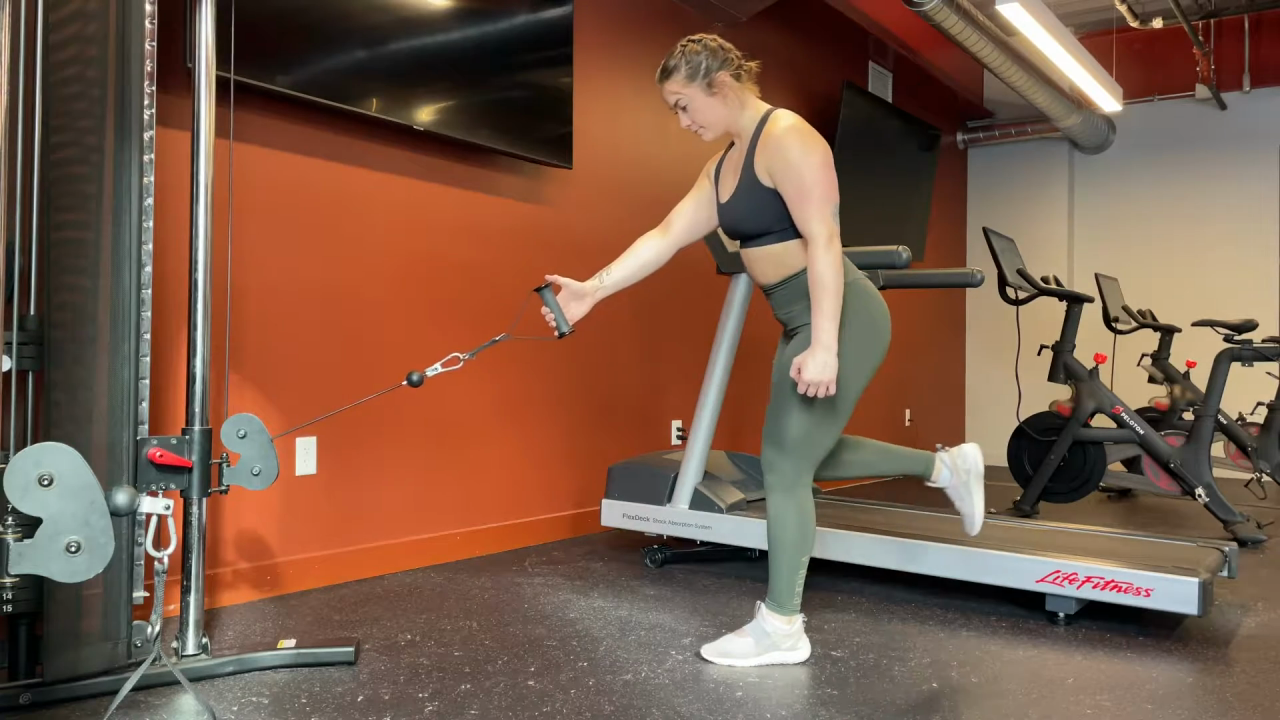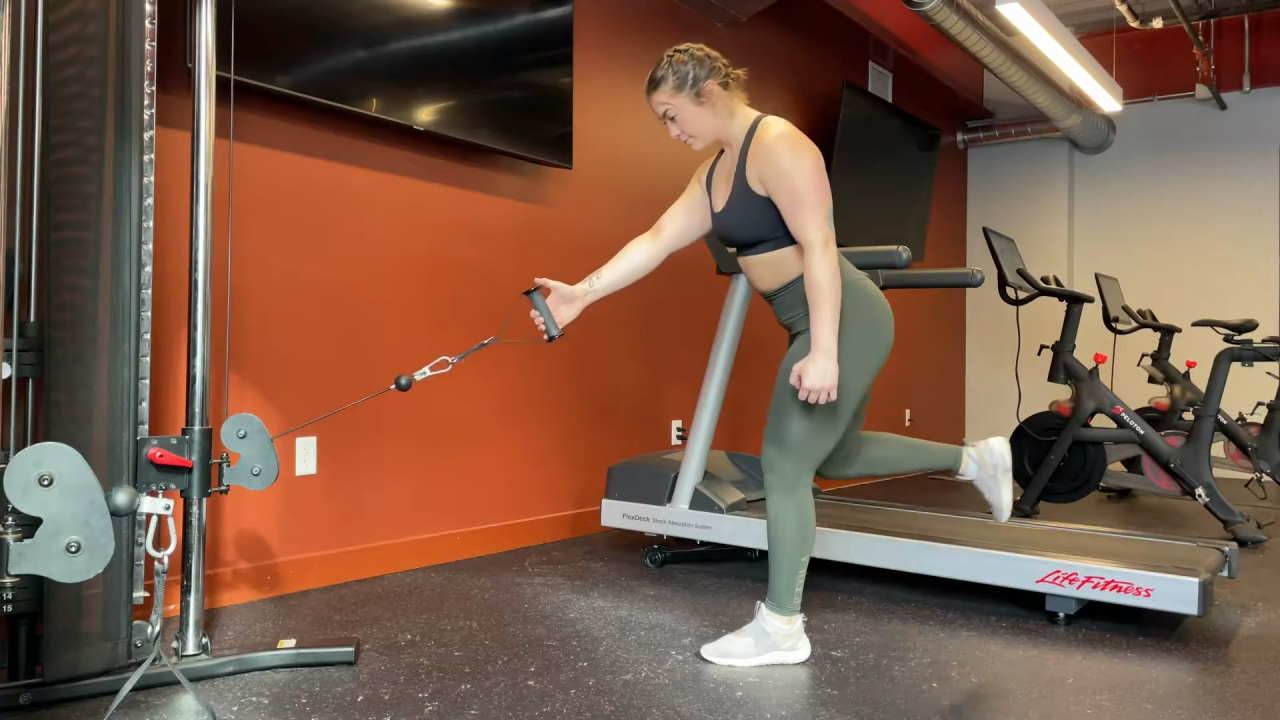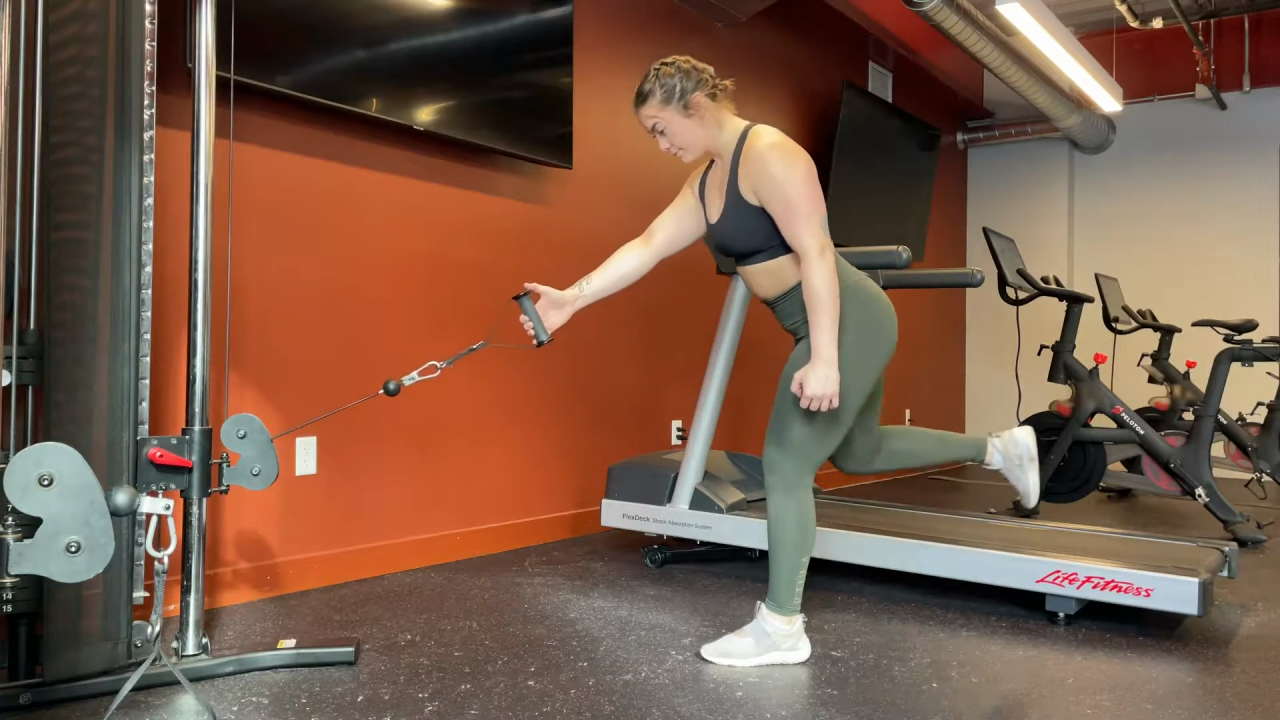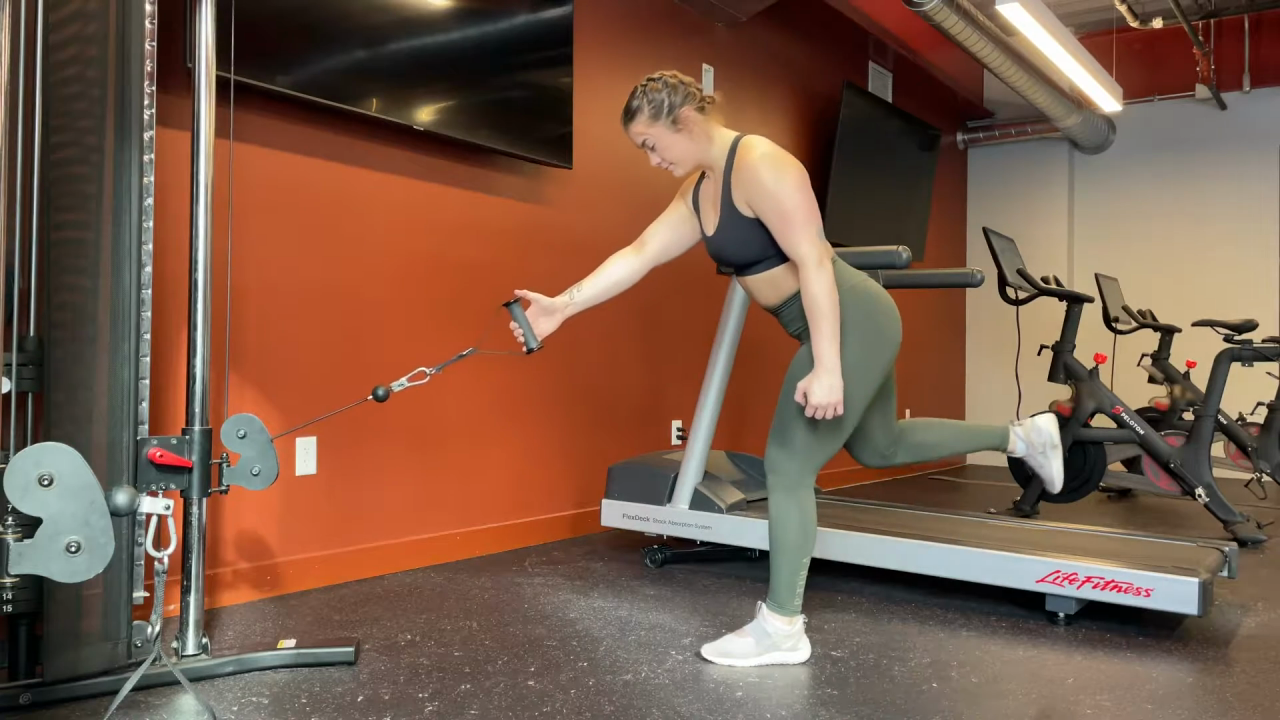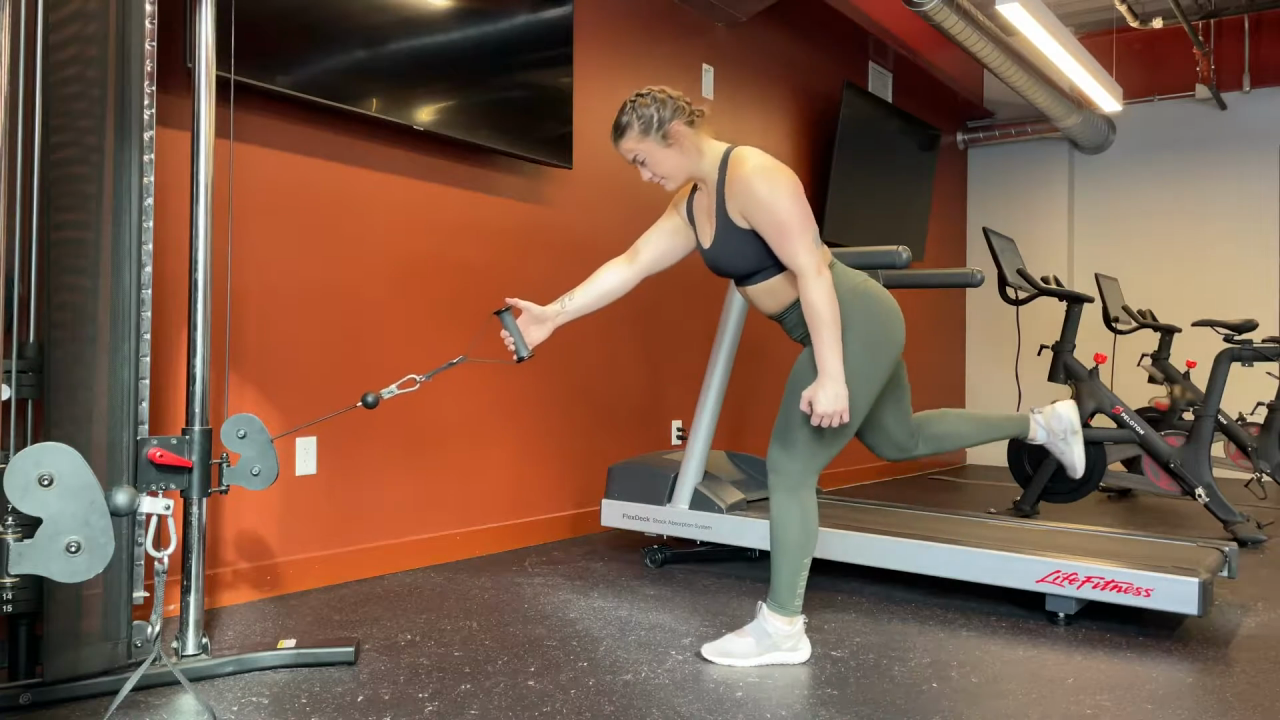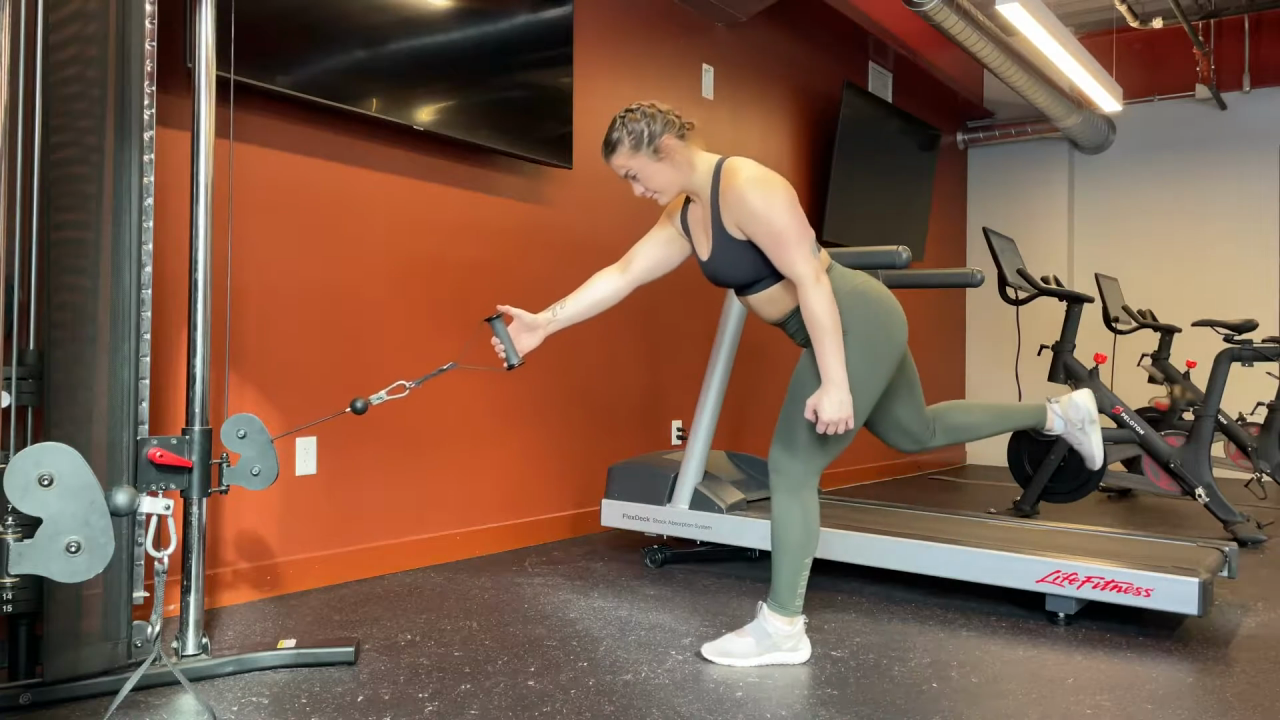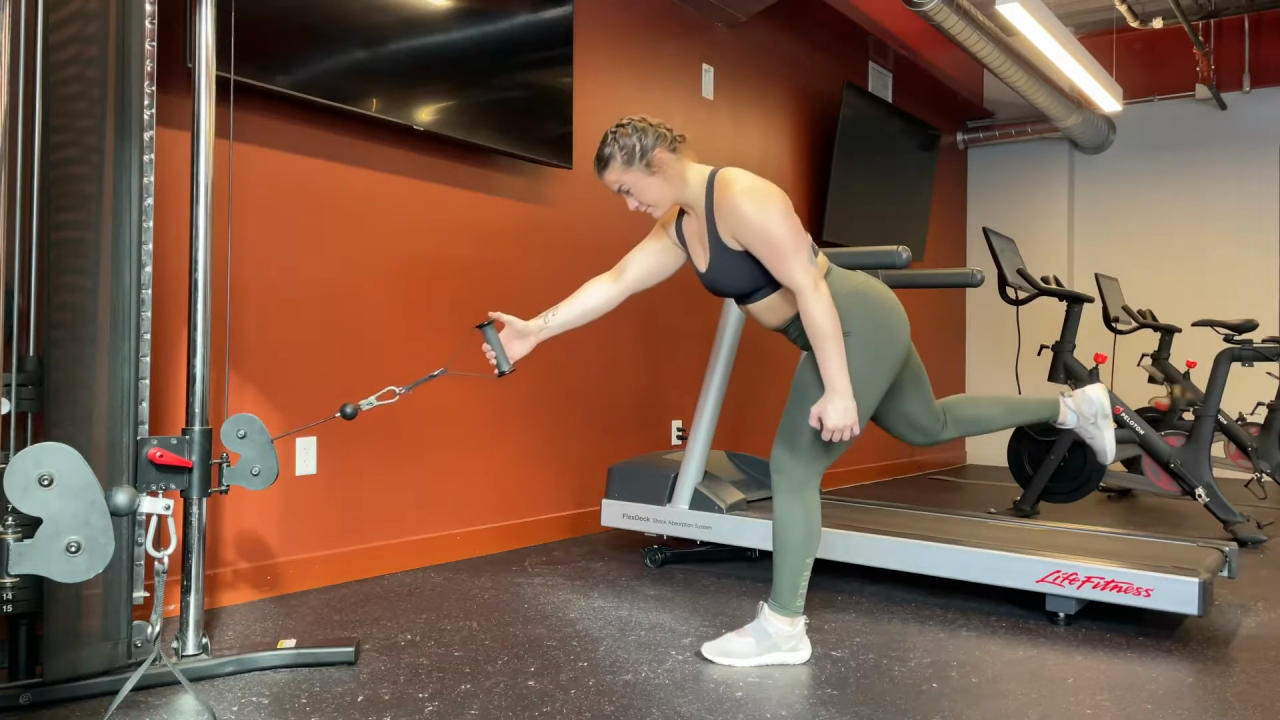
dt=0.1s
person 1, frame 1
left shoulder: (787, 137)
right shoulder: (723, 164)
left elbow: (825, 244)
right elbow: (666, 236)
left wrist: (824, 346)
right wrist: (593, 290)
left hip: (838, 320)
right hip: (801, 323)
left knee: (785, 467)
right knee: (805, 460)
left ankle: (781, 629)
right ankle: (943, 466)
person 1, frame 2
left shoulder: (776, 145)
right shoulder: (713, 172)
left elbow: (819, 248)
right elbow: (655, 241)
left wrist: (823, 352)
right wrist: (580, 294)
left hip: (843, 319)
right hip: (813, 322)
left knee: (785, 466)
right knee: (837, 456)
left ankle: (781, 628)
right ankle: (973, 460)
person 1, frame 3
left shoulder: (769, 155)
right shoulder: (706, 180)
left elbow: (817, 257)
right elbow: (647, 247)
left wrist: (824, 361)
right wrist: (572, 299)
left hip: (847, 322)
right hip: (819, 327)
left knee: (786, 467)
right knee: (855, 453)
left ankle: (782, 627)
right ankle: (997, 449)
person 1, frame 4
left shoulder: (759, 166)
right shoulder: (697, 192)
left elbow: (813, 264)
right elbow: (636, 255)
left wrist: (826, 368)
right wrist: (560, 306)
left hip: (851, 322)
right hip: (841, 325)
left knee: (788, 466)
right knee: (877, 449)
left ankle: (782, 628)
right ankle: (1022, 437)
person 1, frame 5
left shoulder: (753, 176)
right shoulder: (691, 203)
left elbow: (813, 273)
right elbow: (629, 264)
left wrist: (831, 378)
right wrist: (553, 315)
left hip: (855, 326)
right hip: (842, 329)
left knee: (790, 468)
right knee: (898, 440)
left ankle: (783, 628)
right ankle: (1041, 424)
person 1, frame 6
left shoulder: (745, 188)
right shoulder: (684, 216)
left elbow: (810, 281)
right elbow: (622, 273)
left wrist: (833, 384)
right wrist: (544, 322)
left hip: (857, 324)
right hip: (855, 326)
left knee: (790, 467)
right knee: (915, 434)
left ankle: (783, 628)
right ankle: (1058, 415)
person 1, frame 7
left shoulder: (741, 197)
right shoulder: (679, 225)
left elbow: (809, 288)
right elbow: (615, 282)
left wrist: (838, 391)
right wrist: (536, 330)
left hip: (860, 325)
right hip: (856, 328)
left knee: (793, 469)
right knee: (929, 426)
left ankle: (783, 628)
right ankle: (1069, 408)
